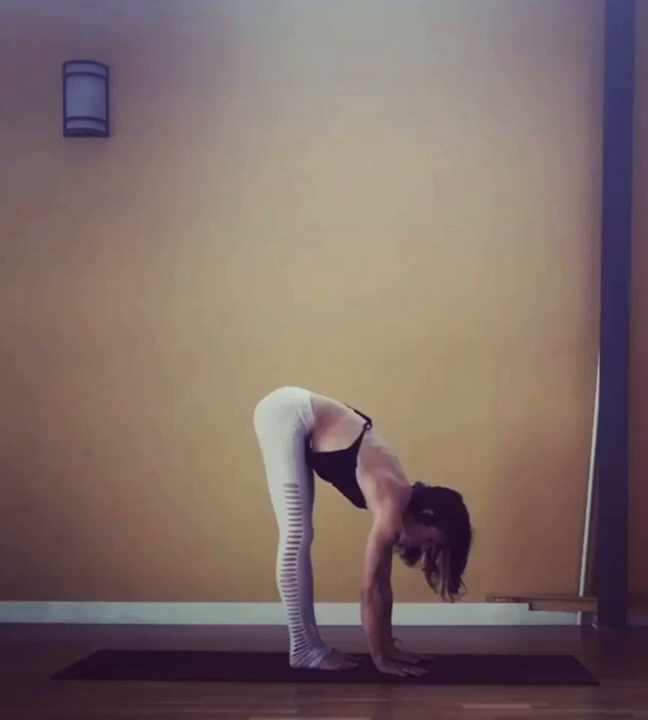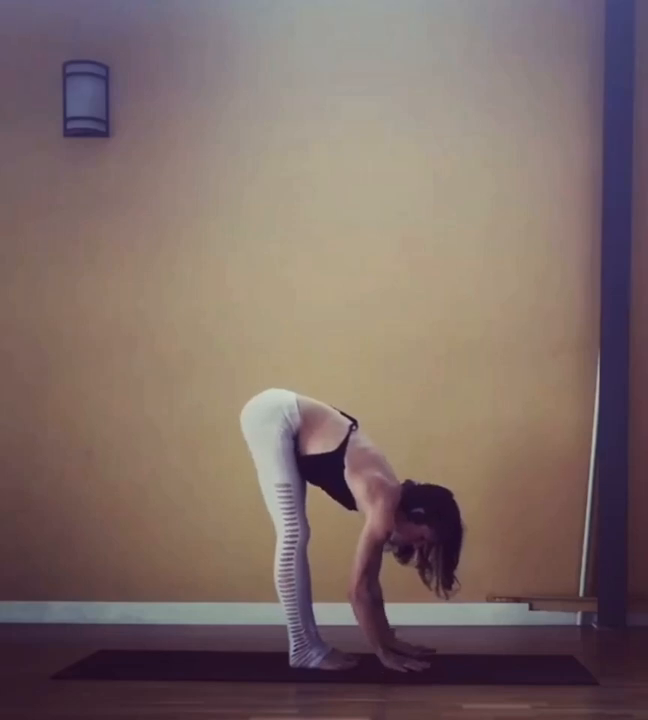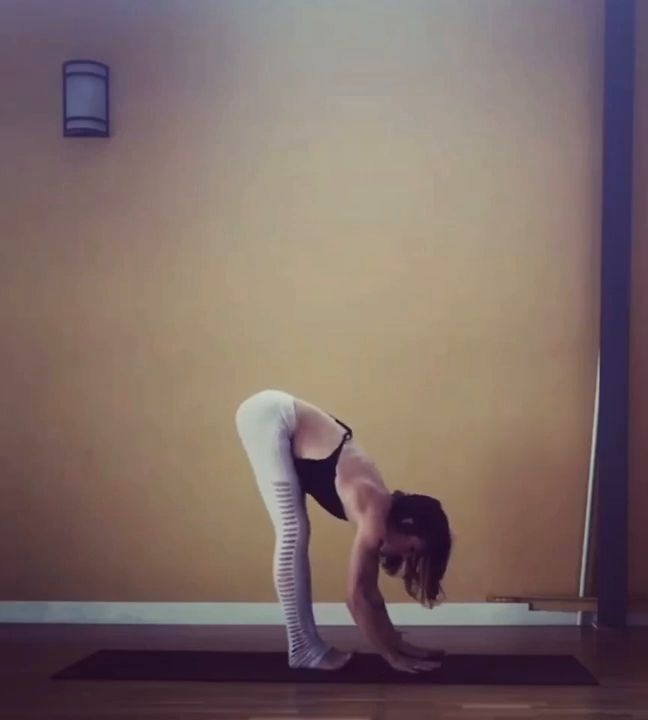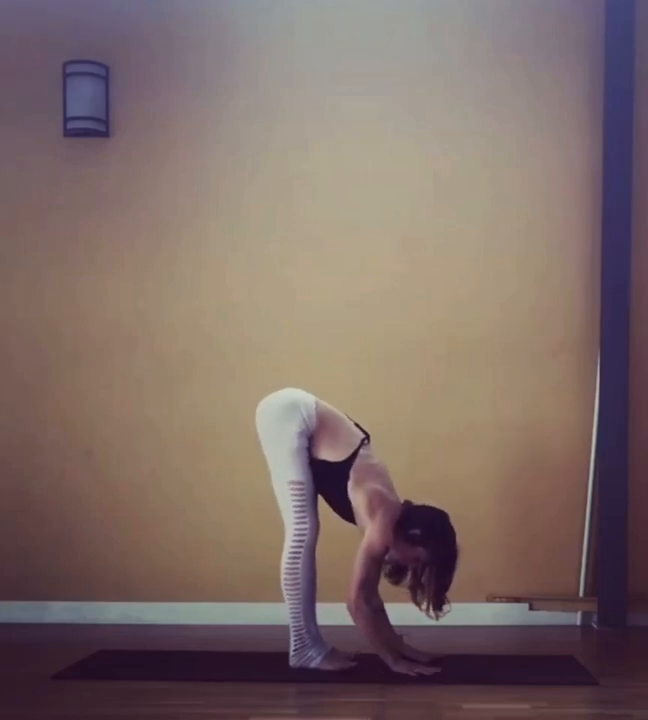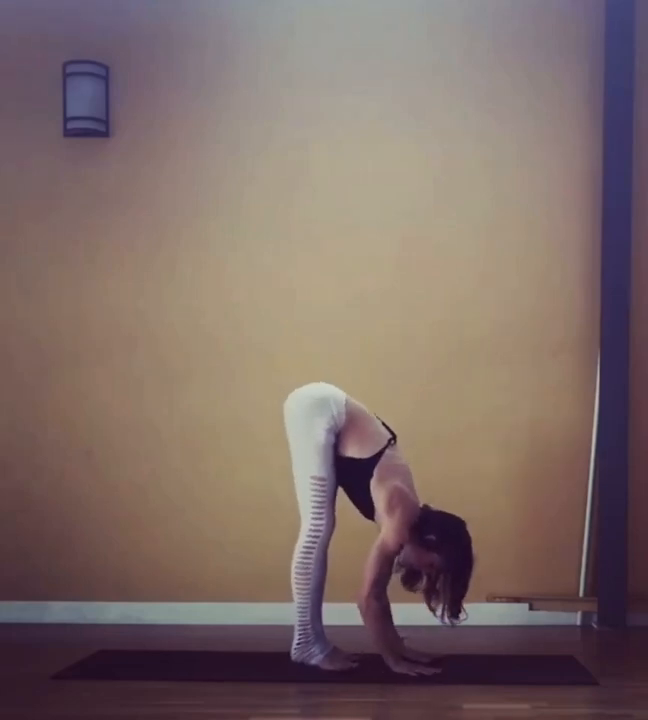
dt=0.5s
person 1, frame 1
left shoulder: (399, 503)
right shoulder: (393, 509)
left elbow: (382, 584)
right elbow: (370, 590)
left wrist: (387, 647)
right wrist: (380, 658)
left hip: (298, 416)
right hip: (286, 413)
left knee: (301, 537)
right knee: (296, 536)
left ankle: (311, 644)
right ankle: (304, 649)
person 1, frame 2
left shoulder: (388, 501)
right shoulder: (384, 510)
left elbow: (370, 583)
right elbow: (358, 589)
left wrist: (388, 641)
right wrist: (384, 653)
left hip: (286, 418)
right hip: (273, 414)
left knee: (296, 535)
right knee: (293, 535)
left ankle: (310, 644)
right ankle: (303, 650)
person 1, frame 3
left shoulder: (378, 511)
right shoulder: (375, 518)
left elbow: (369, 591)
right elbow: (356, 595)
left wrist: (397, 644)
right wrist: (392, 656)
left hip: (281, 418)
right hip: (269, 416)
left knee: (297, 535)
right knee: (292, 535)
left ankle: (309, 644)
right ankle: (302, 648)
person 1, frame 4
left shoulder: (388, 518)
right shoulder: (383, 525)
left elbow: (369, 596)
right elbow: (357, 600)
left wrist: (397, 646)
right wrist: (393, 658)
left hip: (297, 415)
right hip: (288, 413)
left knee: (305, 535)
right knee: (302, 534)
left ankle: (311, 644)
right ankle: (304, 649)
person 1, frame 5
left shoulder: (406, 519)
right shoulder: (400, 525)
left elbow: (377, 593)
right elbow: (368, 597)
left wrist: (396, 648)
right wrist: (392, 658)
left hip: (325, 410)
right hip: (317, 408)
left knee: (320, 530)
right knee: (317, 530)
left ankle: (314, 641)
right ankle: (307, 644)
